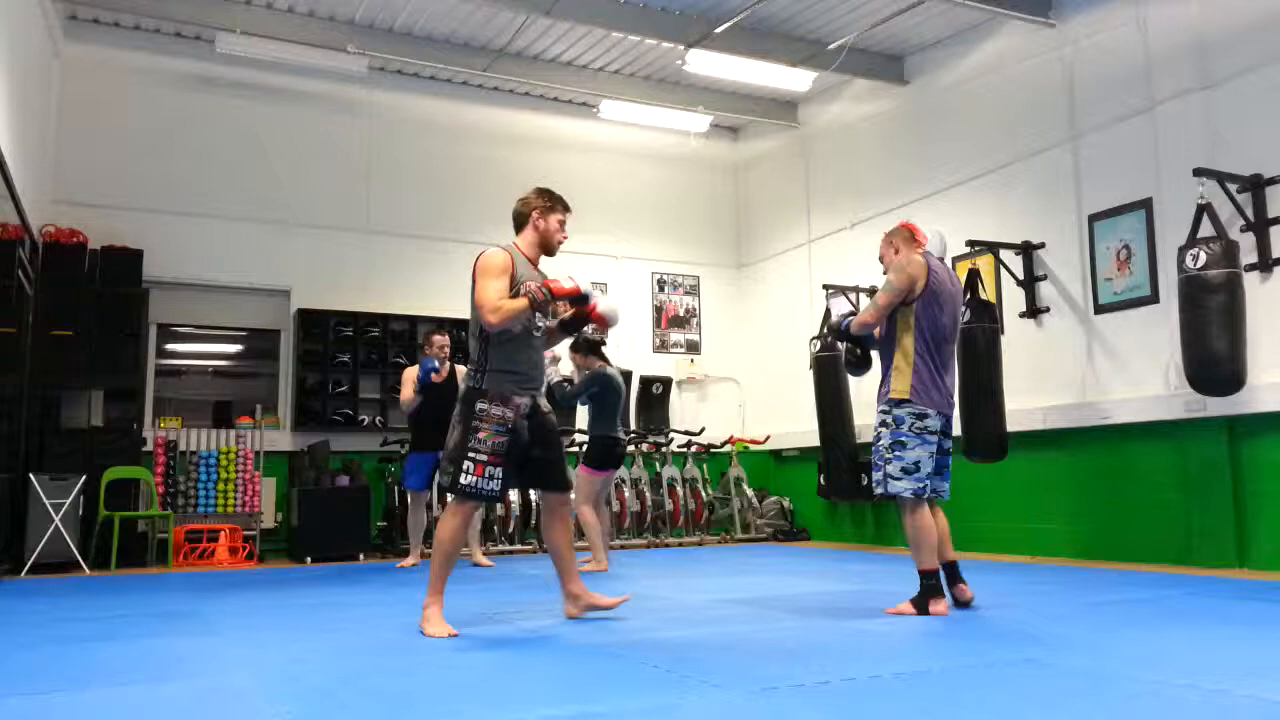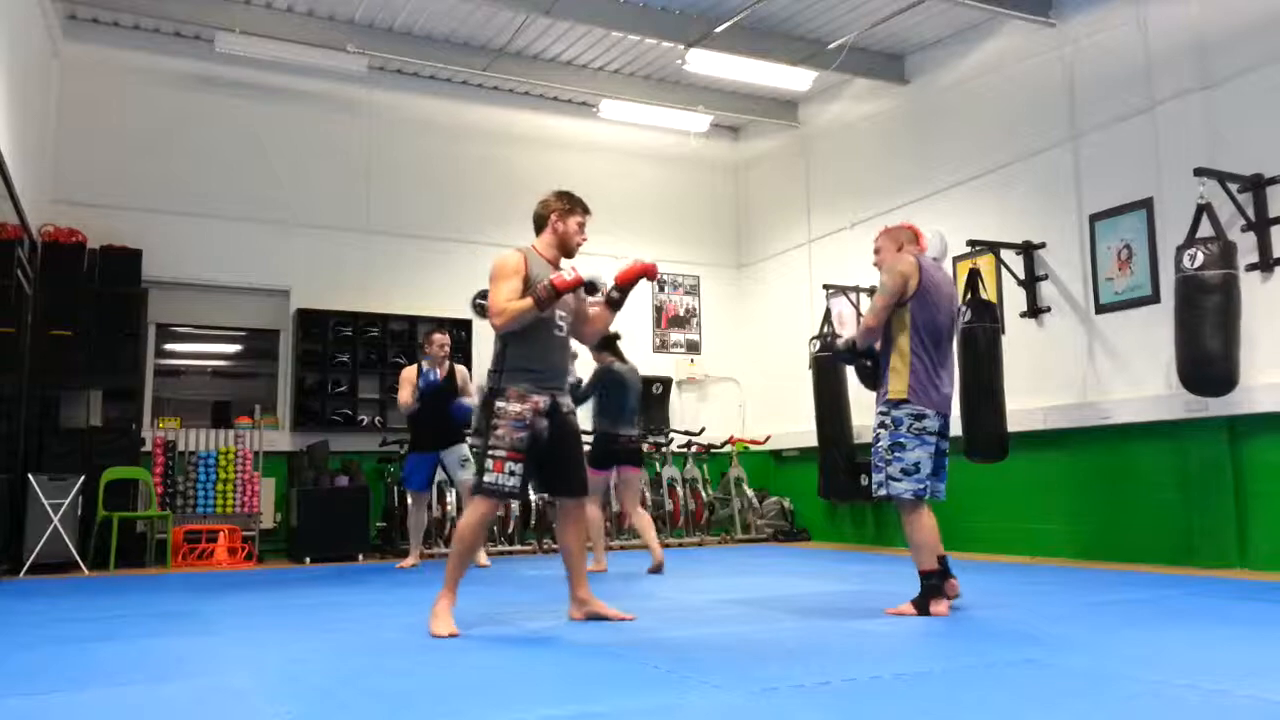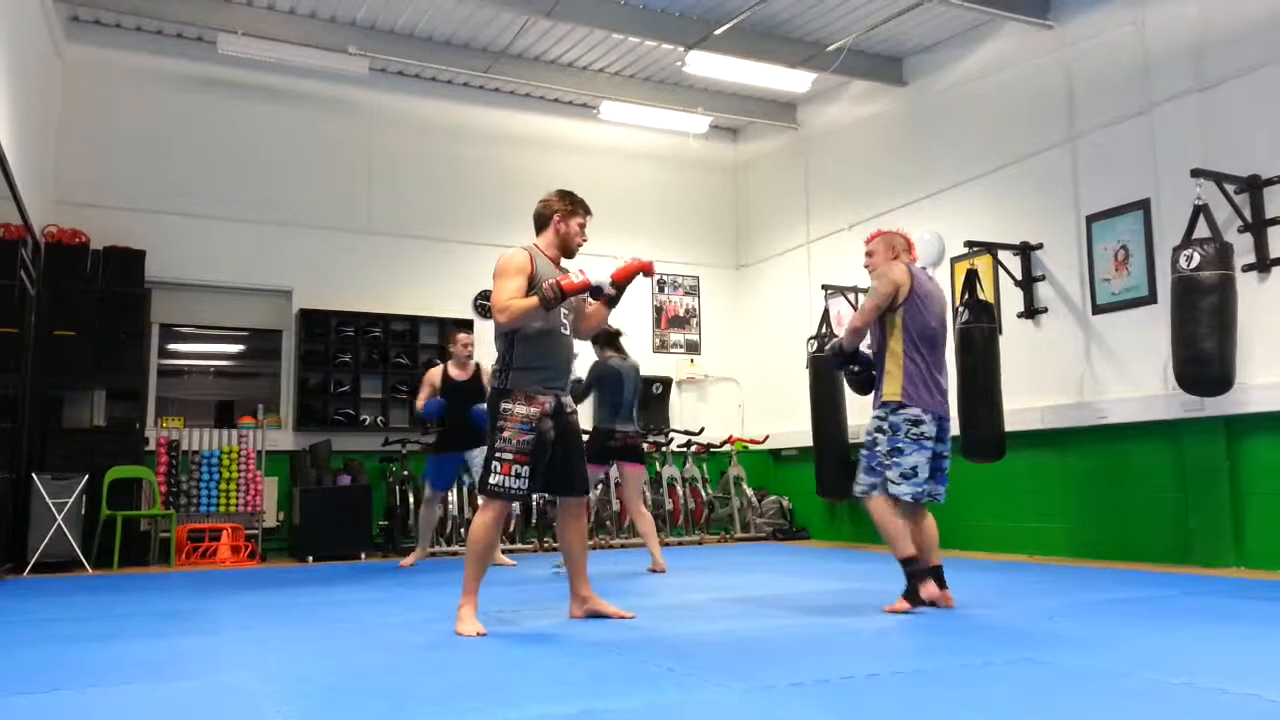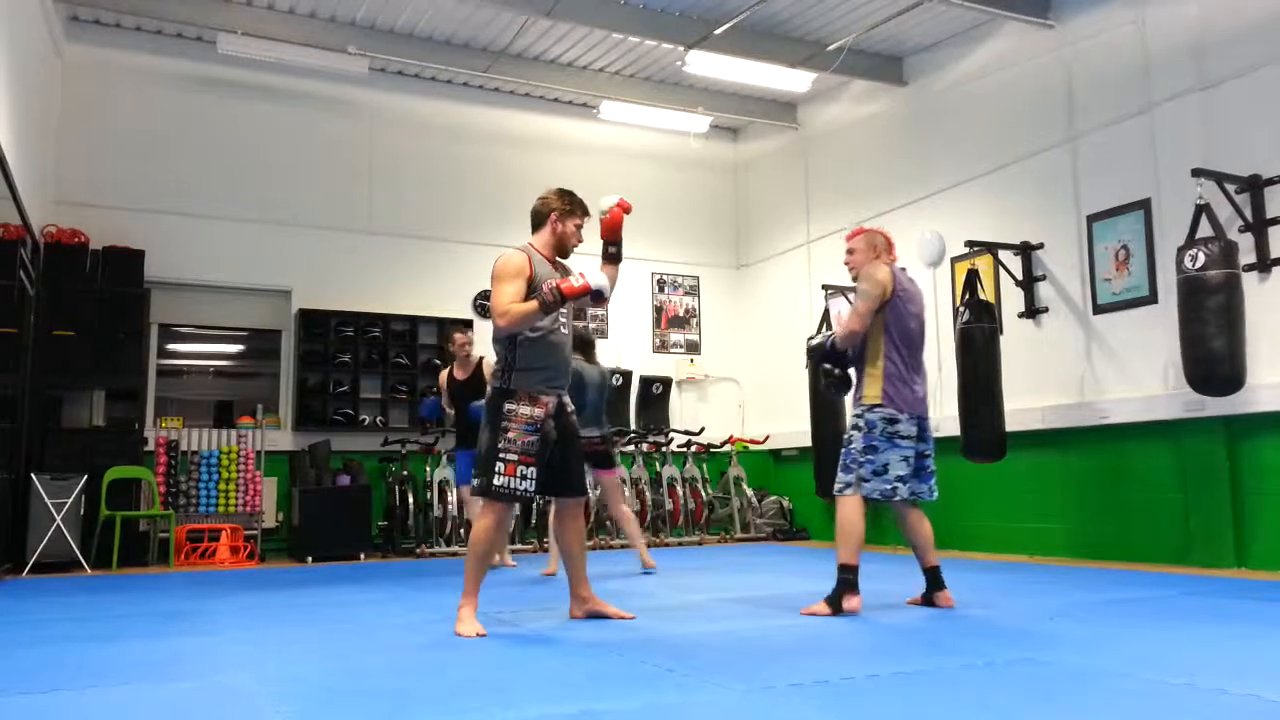
dt=0.3s
person 1, frame 1
left shoulder: (540, 274)
right shoulder: (497, 258)
right elbow: (494, 317)
left wrist: (576, 321)
right wrist: (548, 294)
left hip: (531, 401)
right hip: (492, 399)
left knee: (557, 494)
right knee: (466, 501)
left ankle: (575, 595)
right ankle: (432, 607)
person 1, frame 2
left shoulder: (565, 279)
right shoulder: (515, 261)
left elbow: (587, 333)
right elbow: (501, 318)
left wrist: (620, 290)
right wrist: (551, 291)
left hip: (556, 400)
right hip: (514, 397)
left knee: (572, 500)
right knee: (488, 498)
left ankle: (581, 599)
right ankle: (444, 601)
person 1, frame 3
left shoulder: (563, 272)
right shoulder: (518, 259)
left elbow: (588, 326)
right elbow: (503, 314)
left wrist: (619, 284)
right wrist: (558, 291)
left hip: (557, 400)
right hip: (519, 398)
left knee: (574, 498)
right knee: (499, 500)
left ankle: (582, 597)
right ankle: (467, 606)
person 1, frame 4
left shoulder: (558, 268)
right shoulder: (516, 260)
left elbow: (599, 296)
right elbow: (503, 319)
left wrist: (612, 244)
right wrist: (559, 294)
left hip: (555, 400)
right hip: (518, 400)
left knee: (572, 499)
right knee: (498, 502)
left ankle: (581, 597)
right ankle: (467, 606)
person 2, frame 1
left shoulder: (910, 264)
right shoulder: (947, 277)
left elbow: (868, 319)
left wrist: (845, 325)
right wrist: (873, 337)
left hip: (908, 398)
right hip: (936, 400)
left knee: (910, 497)
right knee: (925, 496)
left ankle: (930, 594)
right ankle: (955, 581)
person 2, frame 2
left shoulder: (903, 264)
right shoulder: (942, 276)
left elbow: (871, 324)
left wrist: (856, 347)
right wrist: (875, 350)
left hip: (907, 398)
right hip: (934, 399)
left knee: (909, 497)
right knee: (917, 496)
left ankle: (932, 594)
right ankle: (944, 576)
person 2, frame 3
left shoulder: (894, 273)
right shoulder: (930, 286)
left elbow: (858, 325)
left wrist: (844, 349)
right wrist: (867, 361)
left hip: (902, 403)
right hip: (933, 405)
left knee: (876, 492)
right knee: (914, 500)
left ankle: (920, 579)
right ankle: (937, 585)
person 2, frame 4
left shoulder: (877, 273)
right shoulder: (909, 285)
left elbow: (854, 328)
left wrist: (831, 346)
right wrist: (847, 360)
left hip: (881, 402)
right hip: (912, 405)
left knee: (849, 490)
right knee: (905, 500)
left ankle: (846, 591)
right ankle: (936, 588)
person 3, frame 1
left shoulder: (598, 376)
right shoulder: (614, 373)
left elbow: (564, 399)
right elbow: (585, 398)
left wrist: (551, 369)
right wrist: (565, 377)
left hip: (603, 443)
right hip: (616, 444)
left knee: (583, 503)
right knee: (597, 501)
left ankle: (600, 560)
right ankle: (600, 553)
person 3, frame 2
left shoulder: (606, 371)
right shoulder: (632, 371)
left elbow: (577, 398)
left hip: (608, 440)
right hip: (632, 441)
left knee: (592, 500)
right knee: (633, 505)
left ankle: (599, 560)
right ankle: (656, 553)
person 3, frame 3
left shoulder: (601, 367)
right shoulder: (633, 366)
left elbow: (578, 397)
left hip: (604, 437)
right hip: (631, 438)
right knee: (636, 505)
right ankle: (658, 560)
person 3, frame 4
left shoulder: (568, 369)
right shoulder: (603, 373)
right hip: (601, 442)
right knee: (618, 505)
left ankle: (552, 563)
right ankle: (645, 556)
person 4, frame 1
left shoulder: (460, 371)
right shoulder: (412, 373)
right elbow: (405, 406)
right wrist: (421, 389)
right hip: (422, 445)
right knee: (417, 498)
left ankle: (476, 552)
right ankle: (414, 553)
person 4, frame 2
left shoulder: (460, 371)
right shoulder: (410, 373)
left elbow: (472, 399)
right elbow: (403, 408)
left wrist: (468, 406)
right wrist: (420, 395)
left hip: (453, 442)
right hip: (422, 445)
left knee: (469, 488)
right knee: (418, 498)
left ankle: (478, 550)
right ankle: (414, 554)
person 4, frame 3
left shoulder: (485, 373)
right shoulder: (435, 374)
right elbow: (420, 405)
right wrist: (427, 411)
left hip: (478, 443)
right hip: (447, 445)
right knee: (432, 496)
left ankle: (495, 552)
right ankle: (421, 550)
person 4, frame 4
left shoulder: (489, 367)
right shoulder: (445, 376)
right wrist: (440, 411)
right hip: (466, 443)
right knee: (467, 495)
left ankle: (503, 551)
